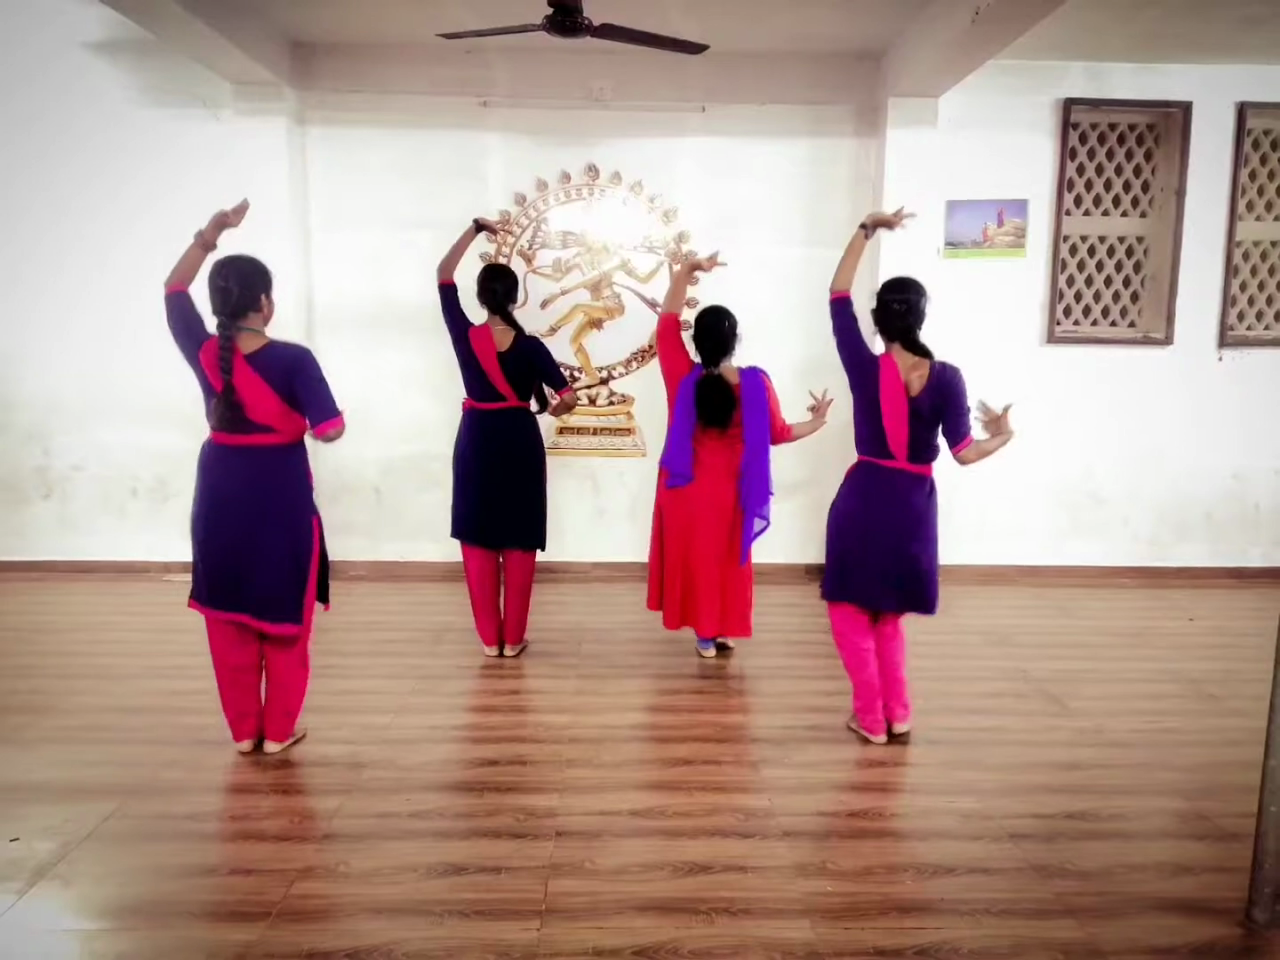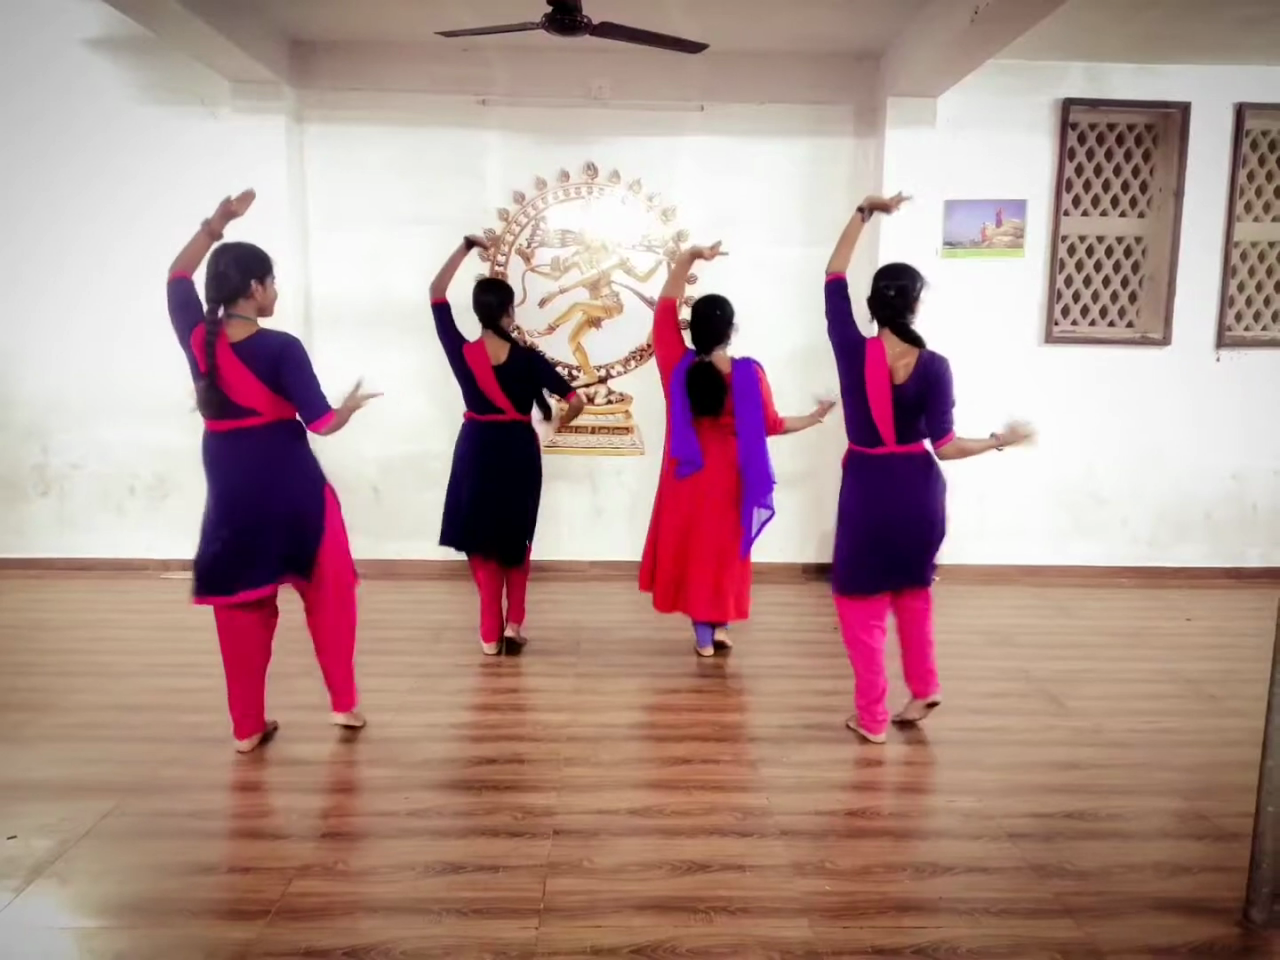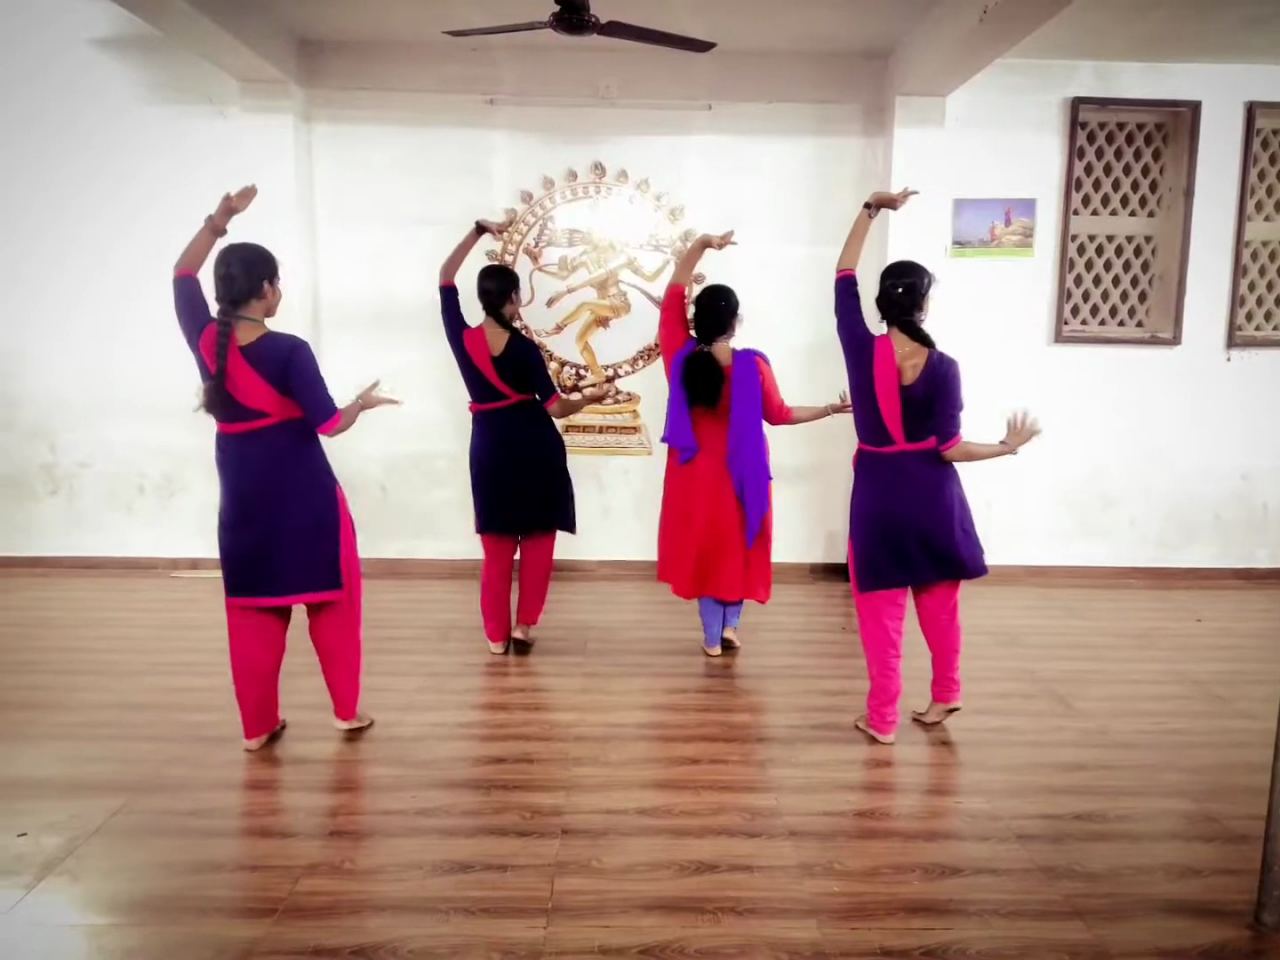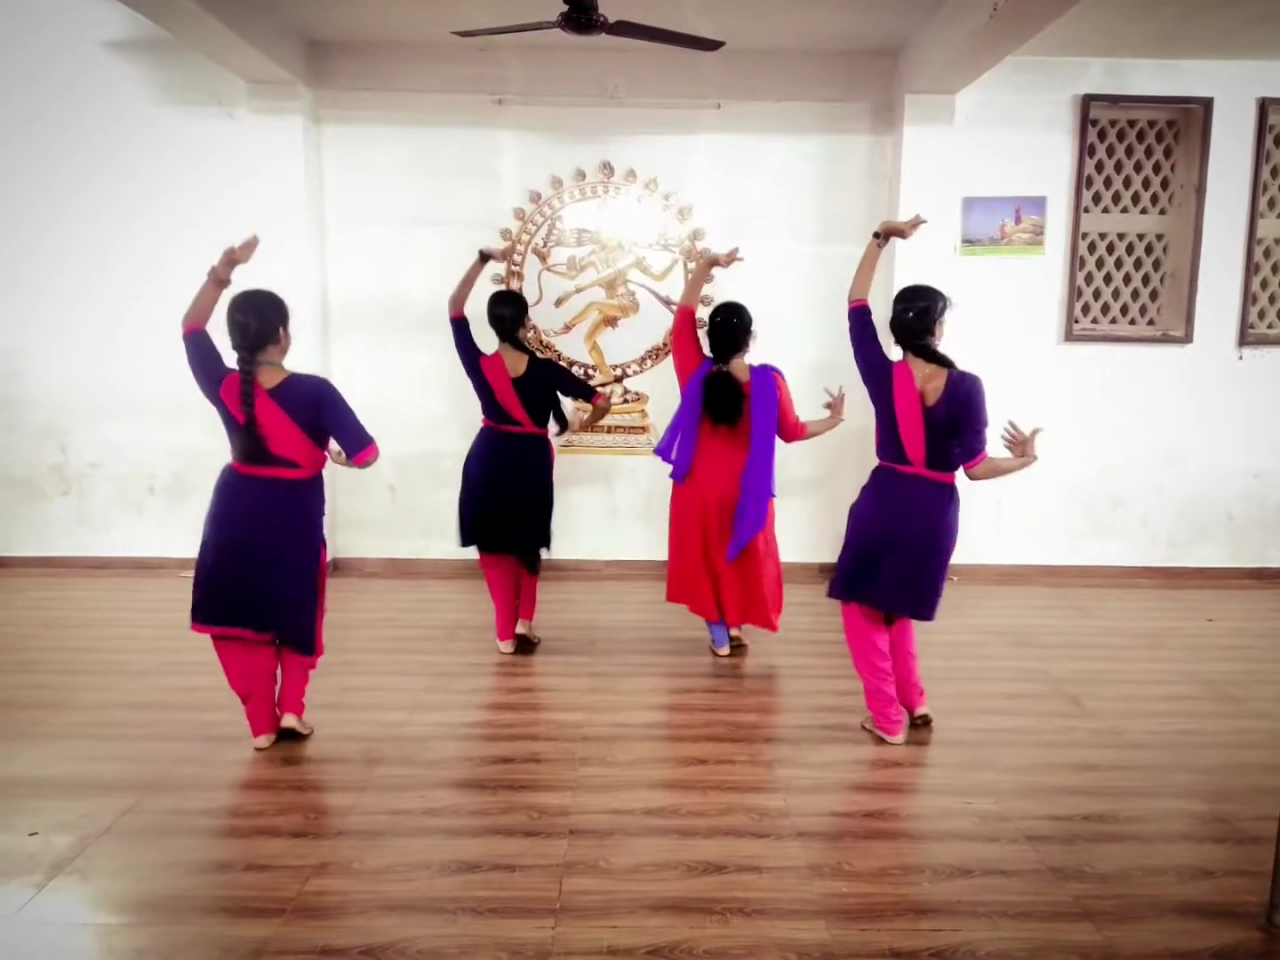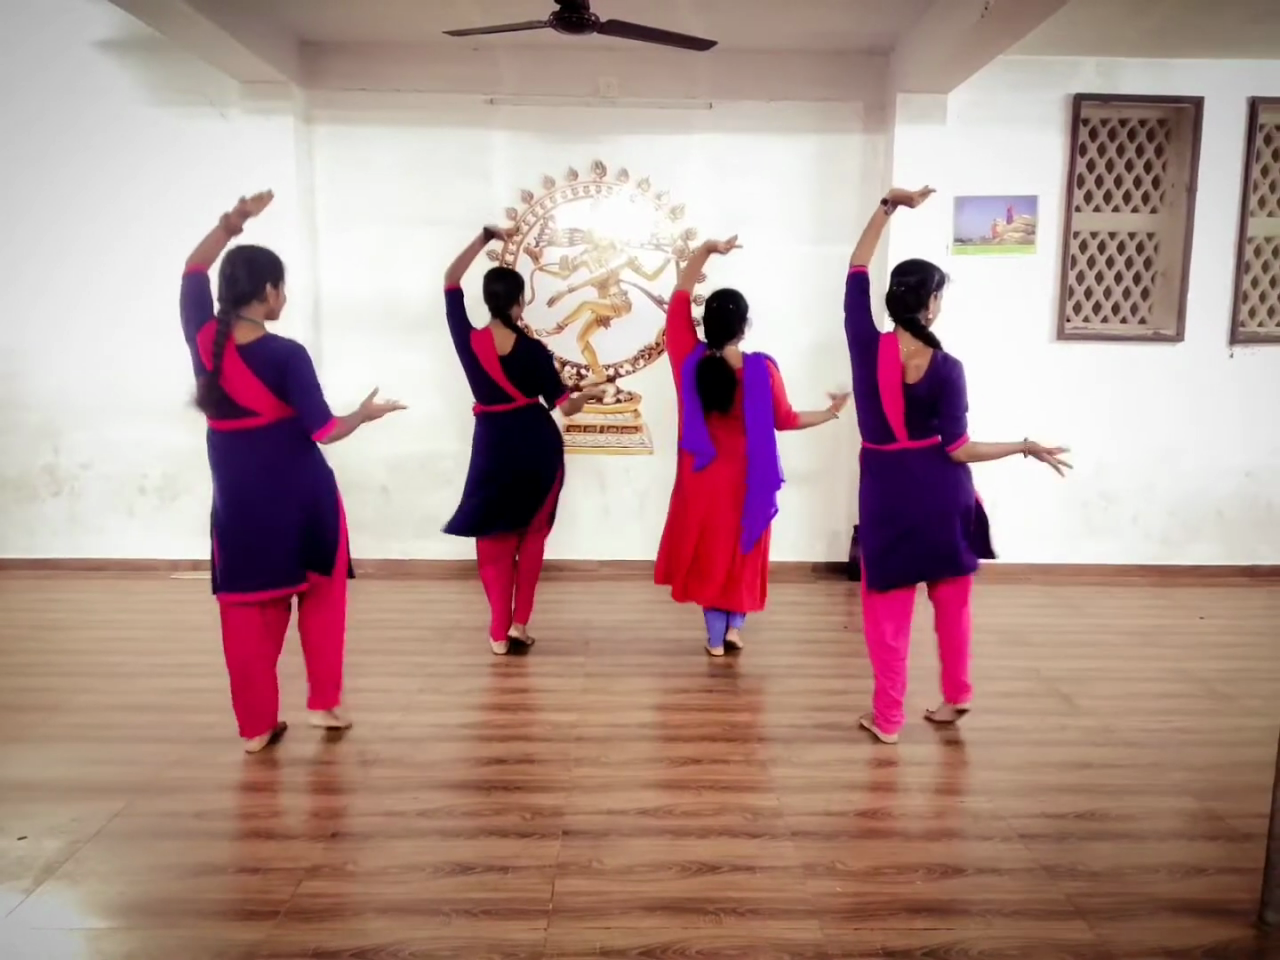
dt=0.3s
person 1, frame 1
left shoulder: (203, 354)
right shoulder: (293, 360)
left elbow: (173, 289)
right elbow: (331, 429)
left wrist: (210, 234)
right wrist: (301, 424)
left hip: (220, 496)
right hip: (281, 497)
left knee: (229, 616)
right knee: (285, 612)
left ankle: (245, 728)
right ankle: (278, 728)
person 1, frame 2
left shoulder: (197, 340)
right shoulder: (281, 348)
left elbow: (177, 276)
right elbow: (322, 423)
left wrist: (217, 222)
right wrist: (353, 401)
left hip: (230, 489)
right hip: (290, 484)
left knee: (241, 606)
right knee: (330, 589)
left ankle: (247, 727)
right ankle: (344, 703)
person 1, frame 3
left shoulder: (204, 340)
right shoulder: (289, 351)
left elbow: (183, 274)
right elbow: (331, 424)
left wrist: (218, 220)
right wrist: (364, 403)
left hip: (242, 486)
right hip: (301, 484)
left knee: (253, 608)
right knee: (331, 593)
left ankle: (258, 725)
right ankle: (346, 710)
person 1, frame 4
left shoulder: (225, 388)
right shoulder: (315, 392)
left elbow: (191, 328)
right elbow: (365, 455)
left wrist: (223, 271)
right wrist: (334, 450)
left hip: (232, 523)
right hip: (294, 525)
left knee: (239, 628)
right knee: (295, 622)
left ankle: (262, 724)
right ankle: (289, 706)
person 1, frame 5
left shoulder: (203, 338)
right shoulder: (285, 355)
left elbow: (194, 268)
right elbow: (323, 430)
left wrist: (233, 220)
right wrist: (367, 413)
left hip: (237, 491)
right hip: (299, 486)
left knee: (247, 609)
right knee: (320, 599)
left ankle: (256, 726)
right ankle: (325, 705)
person 2, frame 1
left shoulder: (865, 368)
right shoulder: (946, 378)
left elbow: (838, 295)
right elbow: (964, 454)
left wrist: (867, 228)
right wrist: (1002, 436)
left hip: (864, 498)
right hip: (914, 504)
left knee: (852, 612)
right knee: (885, 615)
left ankle: (871, 718)
right ankle: (896, 711)
person 2, frame 2
left shoulder: (853, 351)
right shoulder: (933, 367)
left elbow: (834, 277)
right elbow: (945, 447)
left wrist: (865, 212)
right wrist: (1005, 439)
left hip: (866, 488)
right hip: (917, 489)
left knee: (862, 607)
right knee: (912, 594)
left ankle: (872, 718)
right ankle: (924, 689)
person 2, frame 3
left shoulder: (861, 349)
right shoulder: (942, 367)
left elbow: (844, 275)
right elbow: (952, 447)
left wrist: (871, 209)
right wrist: (1010, 445)
left hip: (878, 486)
right hip: (932, 488)
left knee: (882, 607)
right knee: (940, 596)
left ankle: (882, 718)
right ankle: (945, 694)
person 2, frame 4
left shoulder: (881, 375)
right shoulder: (966, 387)
left elbow: (855, 304)
right elbow: (976, 468)
left wrist: (881, 237)
right wrist: (1024, 458)
left hip: (883, 505)
right hip: (934, 513)
left knee: (863, 614)
right knee: (895, 613)
left ankle: (888, 719)
right ankle: (913, 702)
person 2, frame 5
left shoulder: (867, 346)
right shoulder: (946, 368)
left elbow: (857, 269)
right elbow: (959, 448)
left wrist: (888, 206)
right wrist: (1028, 448)
left hip: (884, 484)
right hip: (940, 484)
left knee: (887, 608)
right knee: (951, 593)
left ankle: (887, 717)
right ankle: (956, 694)
person 3, frame 1
left shoulder: (464, 336)
right shoulder: (529, 346)
left elbow: (443, 275)
right elbow: (568, 399)
left wrist: (475, 229)
right wrist: (551, 406)
left hip: (476, 441)
right hip: (521, 441)
left knee: (478, 545)
right knee: (519, 545)
left ankle: (489, 637)
right ankle: (513, 638)
person 3, frame 2
left shoulder: (460, 351)
right shoulder: (527, 359)
left elbow: (436, 292)
right elbow: (575, 402)
left wrist: (468, 245)
right wrist: (561, 422)
left hip: (476, 452)
right hip: (519, 453)
left knee: (481, 548)
right knee: (513, 544)
left ankle: (490, 636)
right ankle: (513, 626)
person 3, frame 3
left shoulder: (461, 339)
right shoulder: (524, 348)
left elbow: (445, 276)
right elbow: (555, 407)
left wrist: (477, 231)
right wrist: (588, 398)
left hip: (489, 443)
right hip: (535, 439)
left knee: (497, 546)
right knee: (537, 539)
left ankle: (497, 634)
right ankle: (523, 627)
person 3, frame 4
left shoulder: (478, 365)
right shoulder: (546, 370)
left elbow: (454, 308)
right elbow: (601, 404)
left wrist: (482, 260)
right wrist: (584, 422)
left hip: (486, 463)
right hip: (530, 465)
left knee: (496, 552)
right knee: (525, 547)
left ankle: (505, 634)
right ankle: (524, 623)
person 3, frame 5
left shoulder: (467, 341)
right shoulder: (531, 350)
left elbow: (450, 280)
right elbow: (565, 405)
left wrist: (484, 237)
right wrist: (588, 394)
left hip: (492, 443)
right hip: (535, 443)
left knee: (494, 545)
right knee: (531, 536)
left ankle: (499, 633)
right ankle: (519, 625)
person 4, frame 1
left shoulder: (683, 378)
right shoulder: (755, 383)
left elbow: (667, 322)
right elbow: (777, 434)
left wrist: (687, 269)
right wrist: (817, 422)
left hip: (688, 490)
right hip: (731, 490)
left knee: (693, 558)
right knee: (726, 559)
left ankle: (705, 639)
right ankle: (722, 631)
person 4, frame 2
left shoulder: (676, 366)
right shoulder: (749, 373)
left elbow: (665, 308)
right elbow: (770, 425)
left wrist: (690, 256)
right wrist: (815, 417)
left hip: (688, 481)
right hip: (731, 480)
left knee: (692, 550)
right knee: (726, 551)
left ankle: (704, 637)
right ankle: (720, 627)
person 4, frame 3
left shoulder: (679, 357)
right shoulder: (753, 364)
left elbow: (674, 294)
right elbow: (778, 414)
left wrist: (702, 245)
right wrist: (831, 410)
left hip: (694, 471)
right hip: (740, 473)
left knee: (703, 548)
right knee: (738, 545)
left ankle: (712, 638)
right ankle: (730, 626)
person 4, frame 4
left shoulder: (695, 375)
right shoulder: (769, 381)
left elbow: (684, 316)
right elbow: (791, 431)
left wrist: (707, 263)
right wrist: (832, 419)
left hip: (699, 488)
right hip: (746, 491)
left knee: (706, 557)
right knee: (745, 558)
left ankle: (720, 638)
right ankle: (735, 624)
person 4, frame 5
left shoulder: (689, 360)
right shoulder: (762, 368)
left elbow: (679, 300)
right elbow: (785, 419)
left wrist: (705, 250)
right wrist: (832, 412)
left hip: (701, 476)
right hip: (746, 479)
left knee: (707, 551)
right knee: (740, 549)
left ankle: (715, 638)
right ankle: (734, 629)
